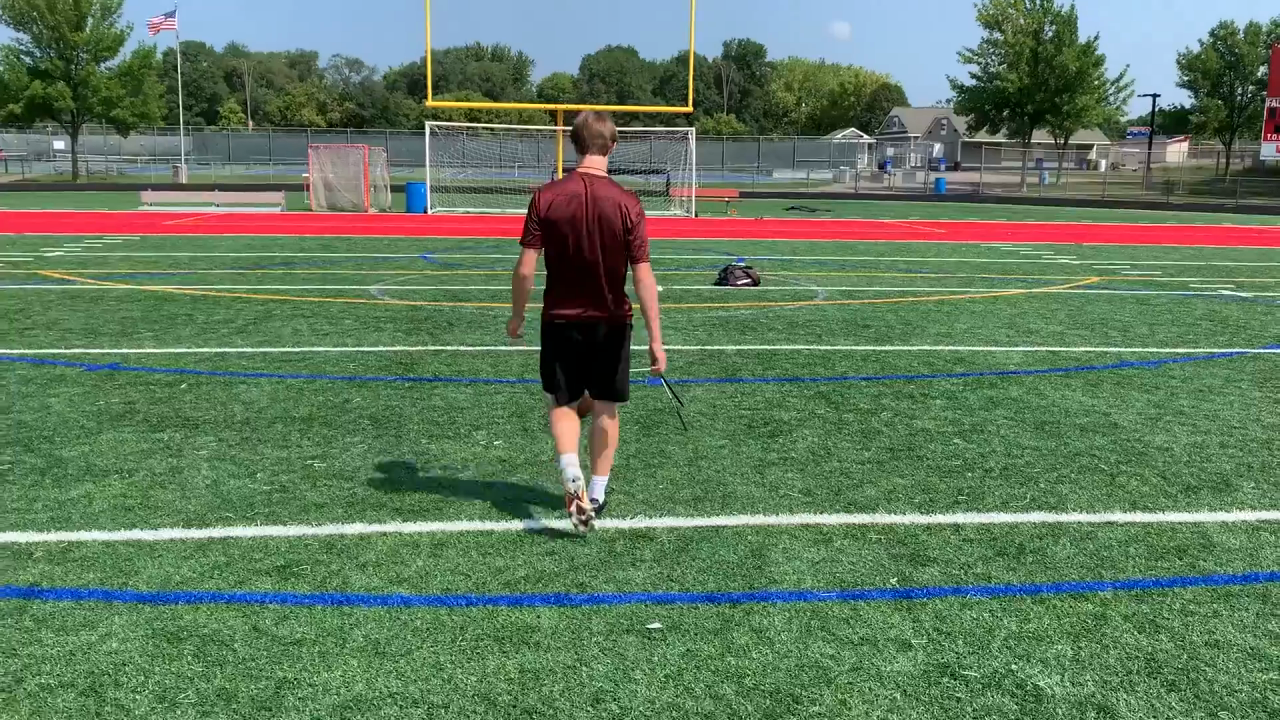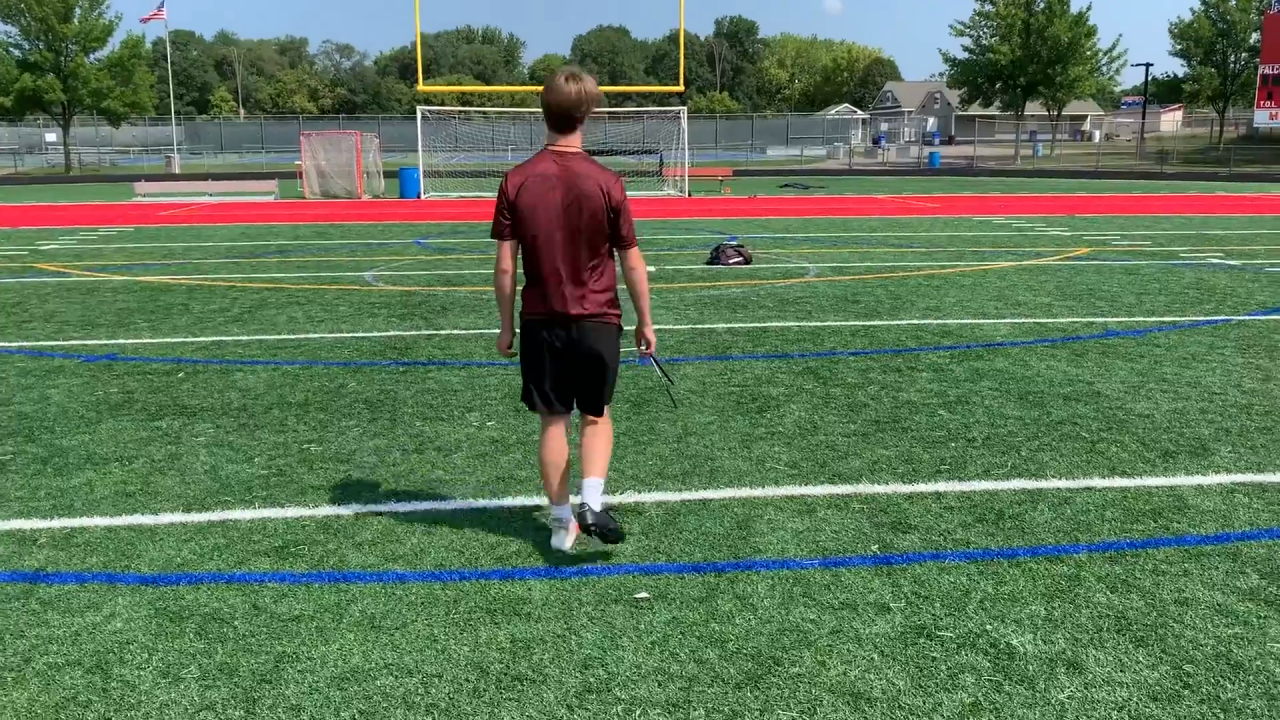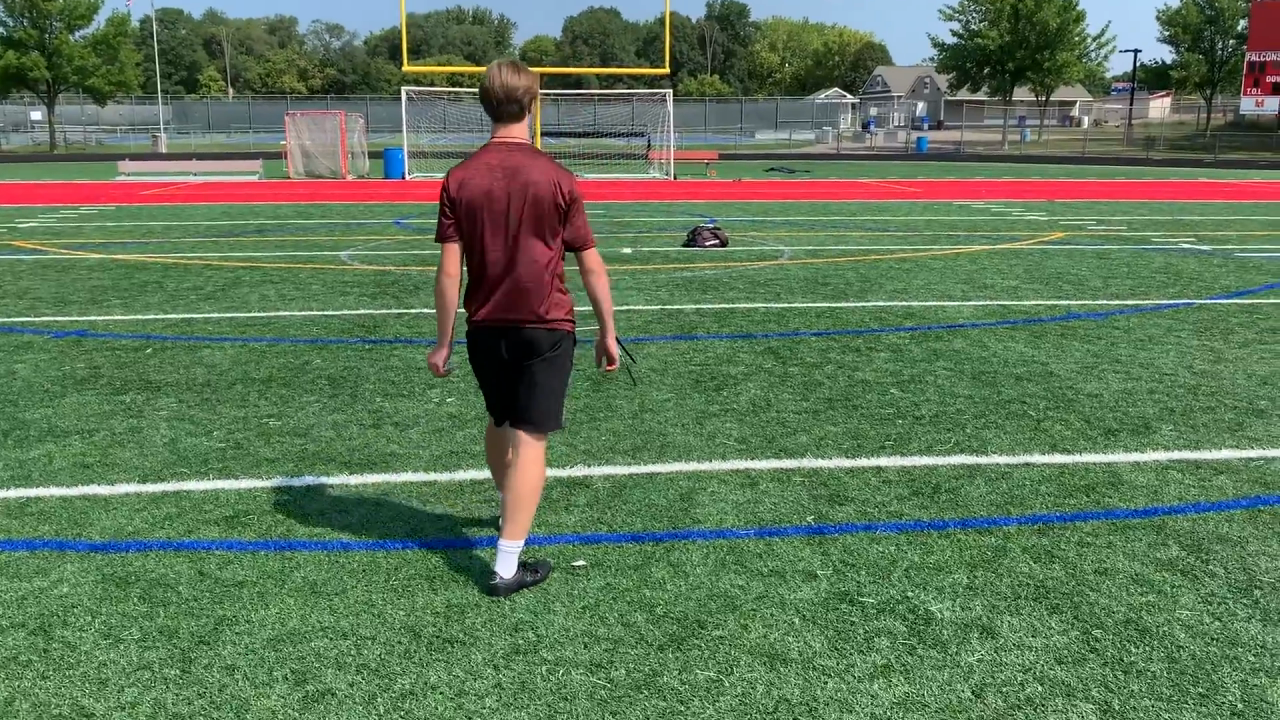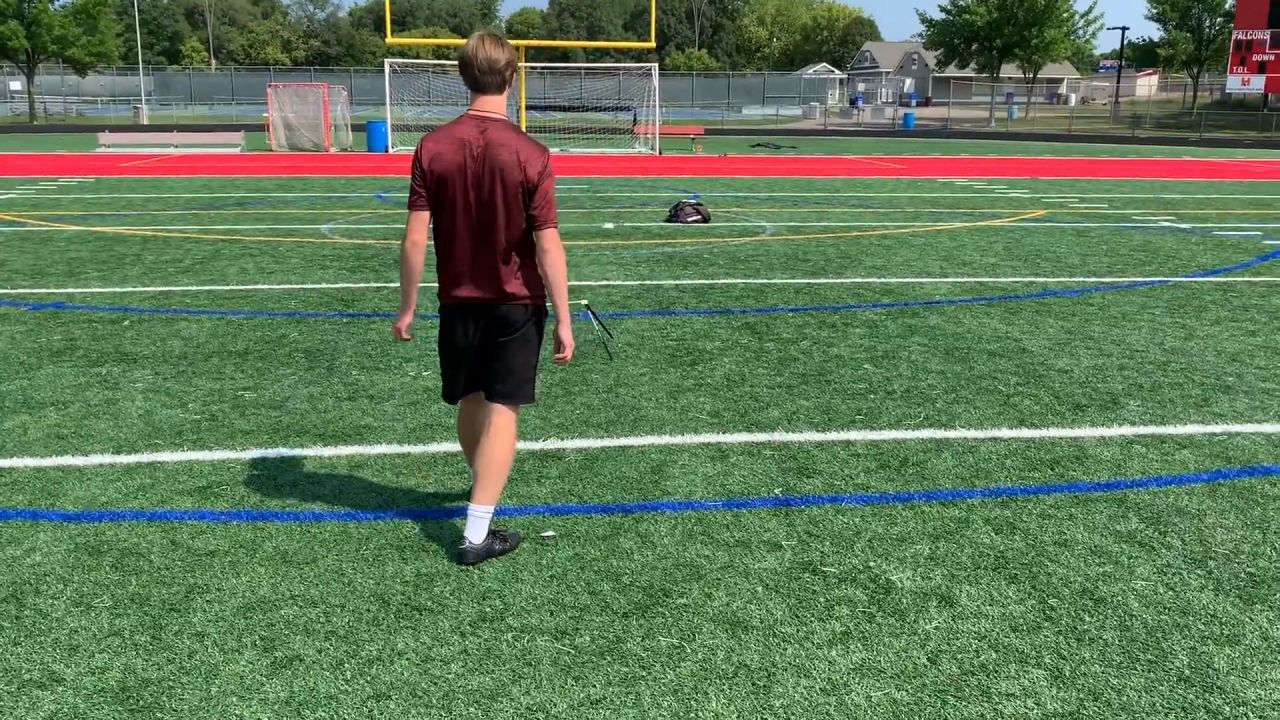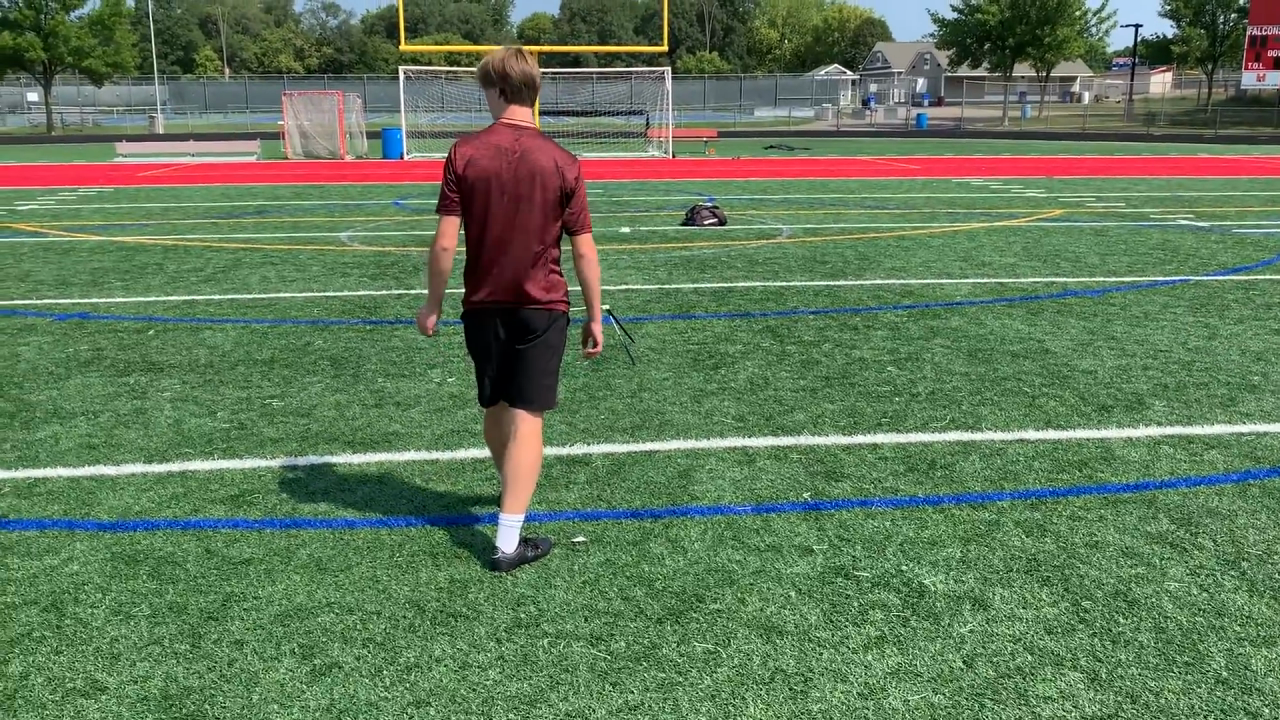
dt=0.5s
person 1, frame 1
left shoulder: (547, 197)
right shoulder: (627, 204)
left elbow: (525, 267)
right elbow: (643, 277)
left wrist: (516, 315)
right wrist: (656, 339)
left hip: (560, 320)
right hip: (611, 323)
left knee: (562, 403)
right knee: (604, 408)
left ankle: (571, 475)
right ankle: (595, 491)
person 1, frame 2
left shoulder: (517, 181)
right shoulder: (607, 183)
left elbow: (505, 265)
right elbow: (632, 262)
left wrist: (506, 325)
right wrist: (645, 321)
left hip: (540, 321)
right hip: (599, 319)
left knee: (553, 422)
right knee: (596, 415)
left ankle: (562, 523)
right ankle: (592, 504)
person 1, frame 3
left shoulder: (460, 178)
right shoulder: (558, 179)
left elbow: (449, 271)
right elbow: (591, 264)
left wrist: (443, 342)
right wrist: (607, 332)
left hip: (485, 327)
right hip: (546, 327)
left knee: (501, 424)
right knee: (529, 440)
left ankle: (508, 509)
right ankle: (506, 567)
person 1, frame 4
left shoulder: (432, 147)
right shoulder: (531, 154)
left elbow: (415, 240)
right elbow: (548, 246)
left wrist: (407, 308)
right wrist: (563, 320)
left hip: (458, 303)
right hip: (517, 304)
left knee: (471, 401)
right knee: (501, 411)
left ankle: (481, 486)
right ankle: (477, 533)
person 1, frame 5
left shoulder: (464, 153)
right shoulder: (562, 163)
left elbow: (445, 242)
right elbow: (583, 249)
left wrist: (433, 305)
right wrist: (594, 316)
left hip: (483, 306)
right hip: (541, 308)
left knee: (496, 405)
right knee: (526, 419)
left ankle: (510, 492)
right ankle: (508, 542)
